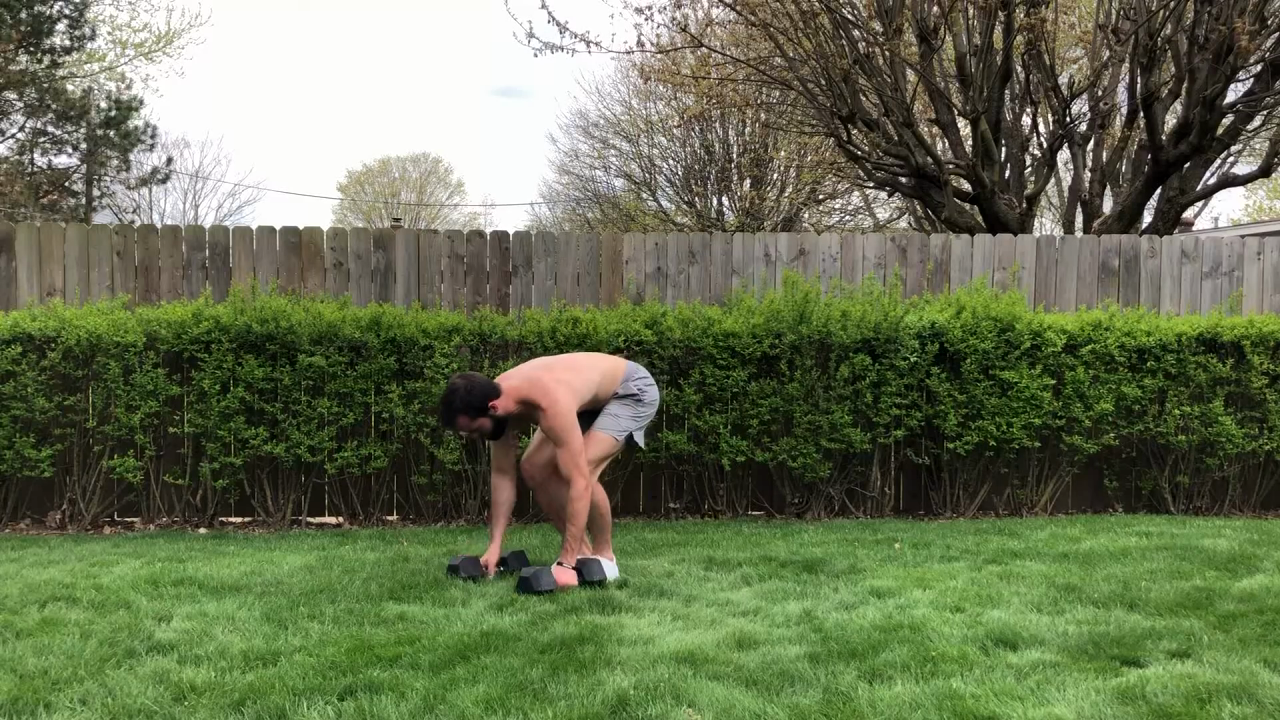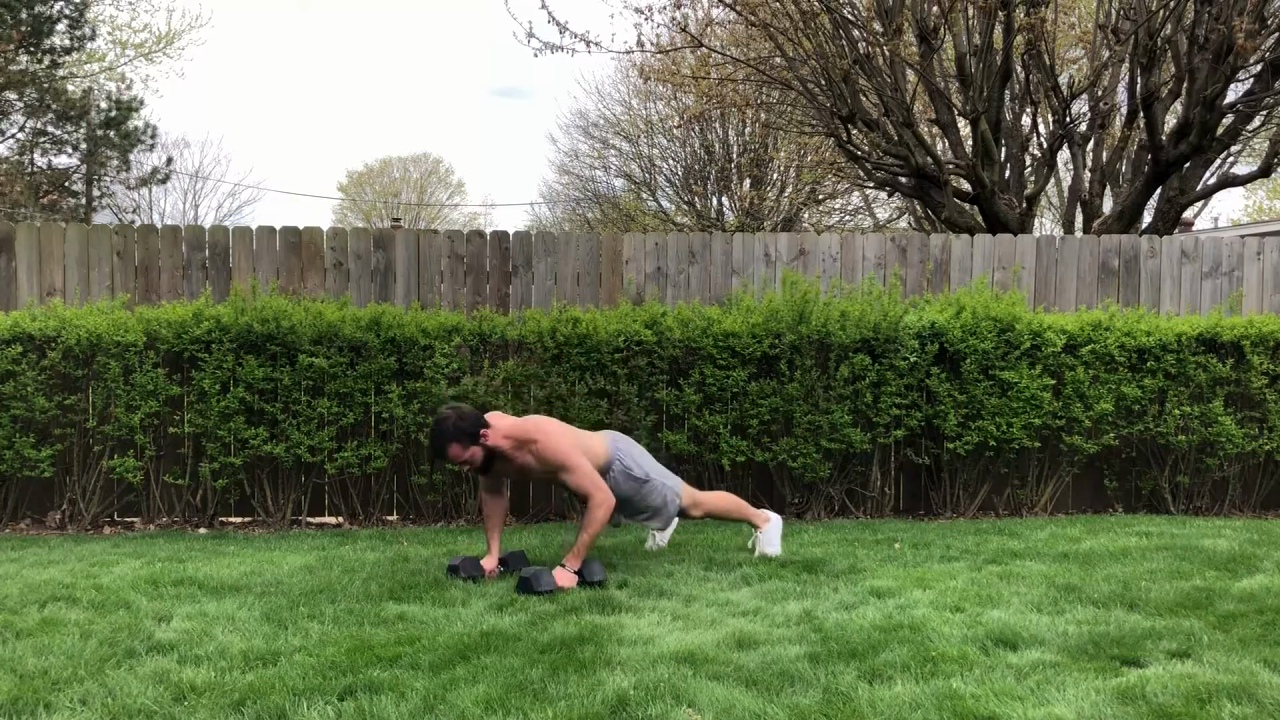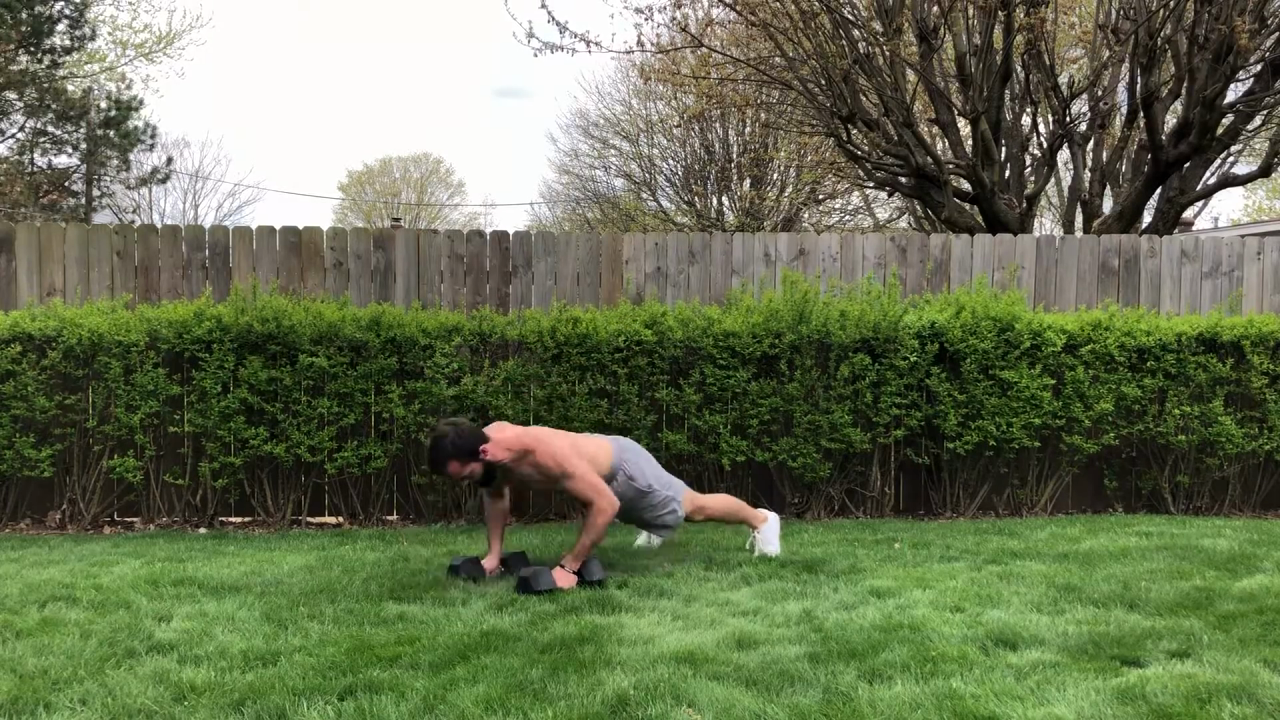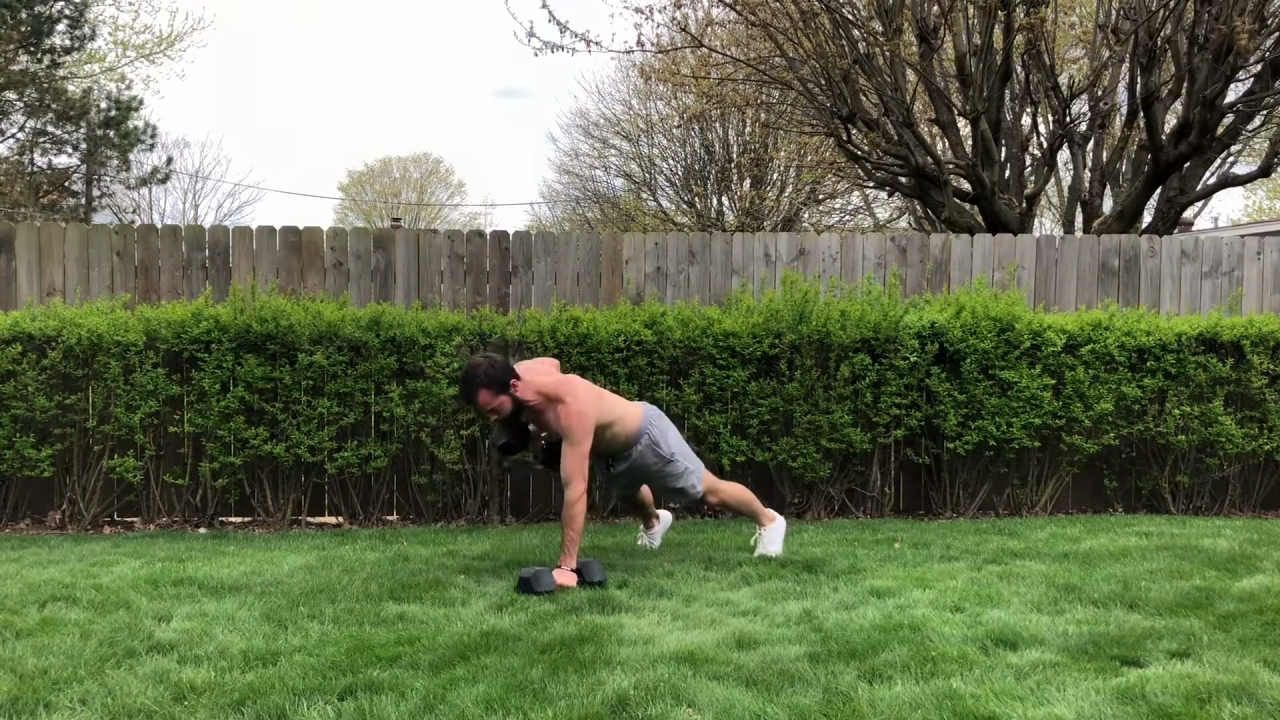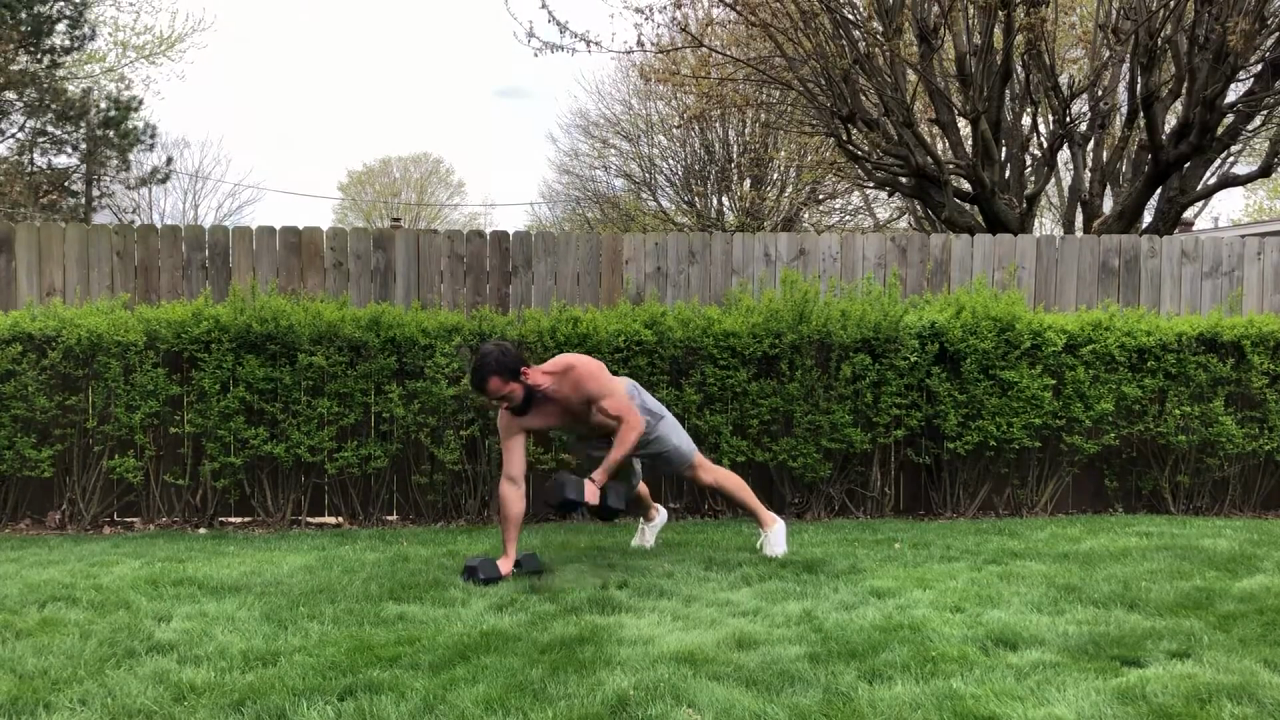
dt=1s
person 1, frame 1
left shoulder: (549, 403)
right shoulder: (498, 395)
left elbow: (579, 481)
right elbow: (503, 474)
left wrist: (566, 564)
right wrist: (495, 545)
left hip: (634, 389)
right hip: (594, 396)
left knee: (582, 469)
right knee: (533, 468)
left ankle: (604, 556)
right ankle: (582, 552)
person 1, frame 2
left shoulder: (544, 442)
right shoulder: (483, 438)
left elbow: (602, 499)
right elbow: (493, 493)
left wrist: (570, 566)
right wrist: (492, 552)
left hip: (617, 462)
right hip: (590, 465)
left knee: (693, 504)
left ankle: (763, 519)
right ankle: (663, 521)
person 1, frame 3
left shoulder: (545, 452)
right shoulder: (487, 443)
left elbow: (608, 505)
right elbow: (497, 493)
left wrist: (569, 565)
right wrist: (494, 552)
left hip: (620, 468)
right hip: (591, 462)
left knee: (695, 507)
left ankle: (761, 520)
right ankle: (656, 528)
person 1, frame 4
left shoulder: (572, 404)
right shoulder: (519, 373)
left elbow: (575, 490)
right elbow: (552, 361)
left wrist: (566, 566)
right wrist: (535, 429)
left hip: (646, 435)
right hip: (606, 449)
left knee: (710, 491)
right knee: (631, 493)
left ankle: (768, 521)
right ankle: (653, 522)
person 1, frame 5
left shoulder: (580, 372)
right shoulder: (511, 416)
left elbow: (634, 424)
right elbow: (512, 482)
left wrist: (596, 480)
right wrist: (508, 555)
left hip: (635, 412)
right hip: (591, 436)
left knee: (700, 471)
right knee: (626, 485)
left ankle: (768, 521)
right ankle: (651, 517)
